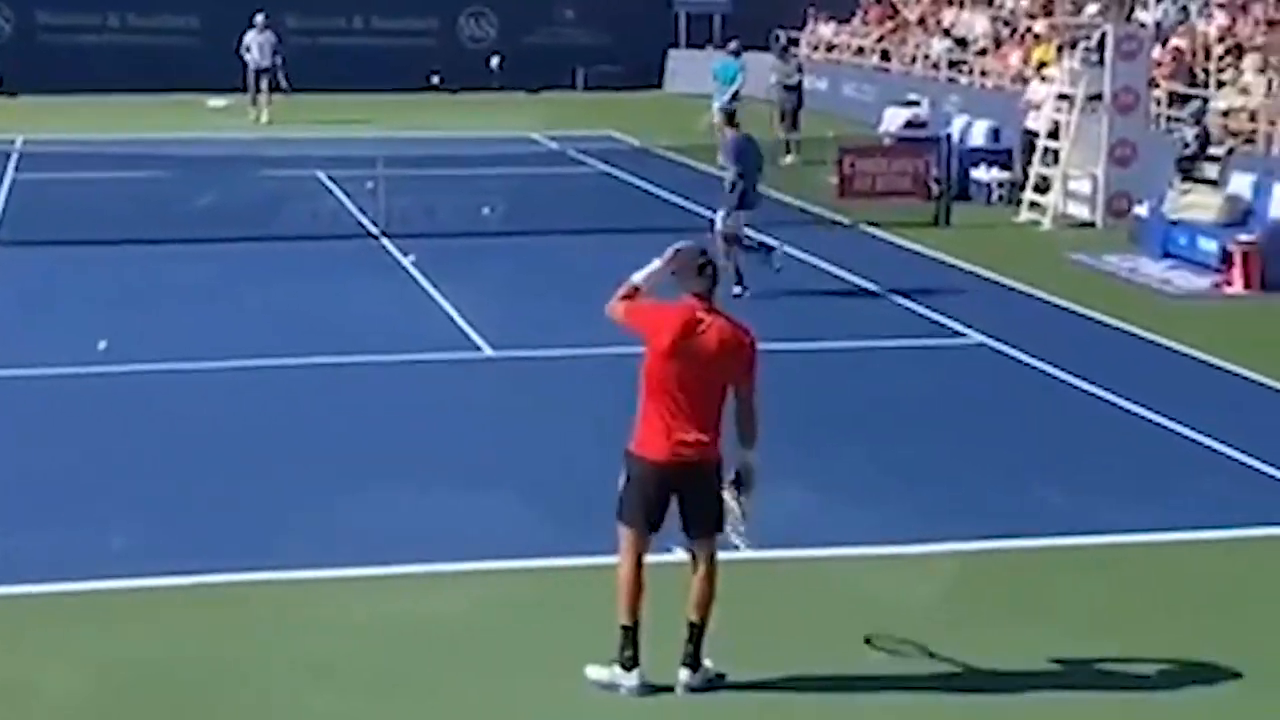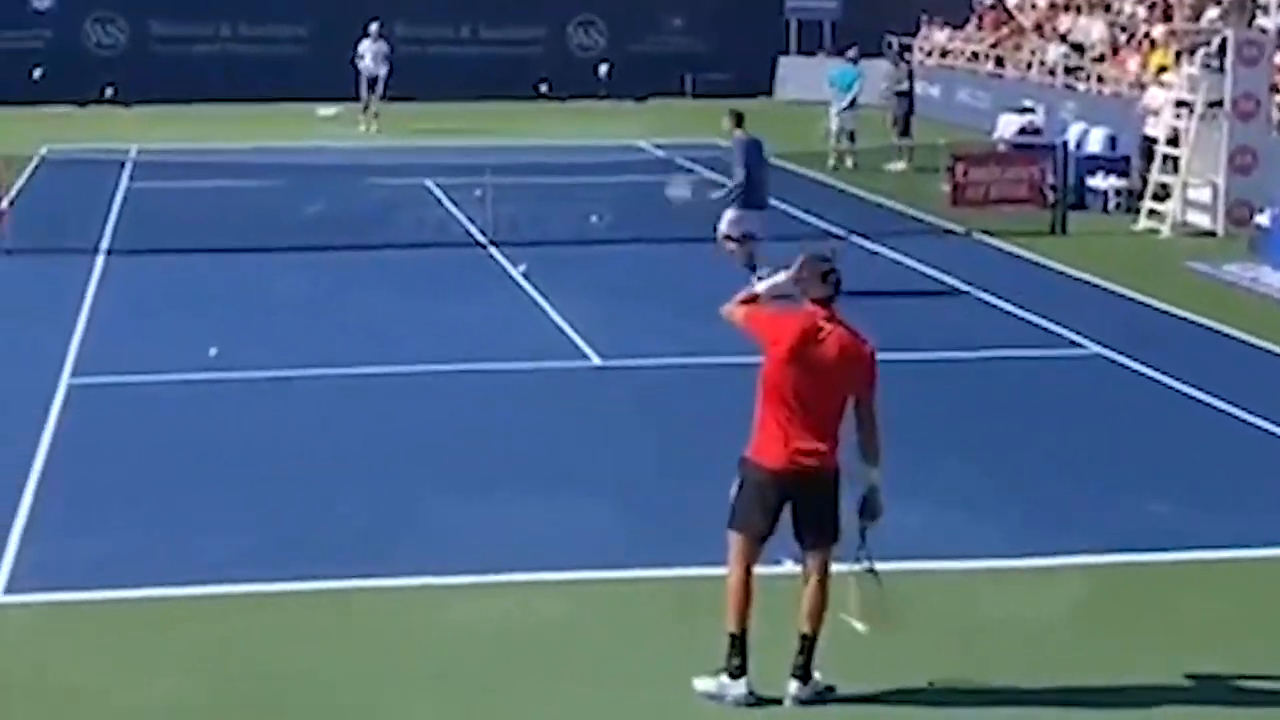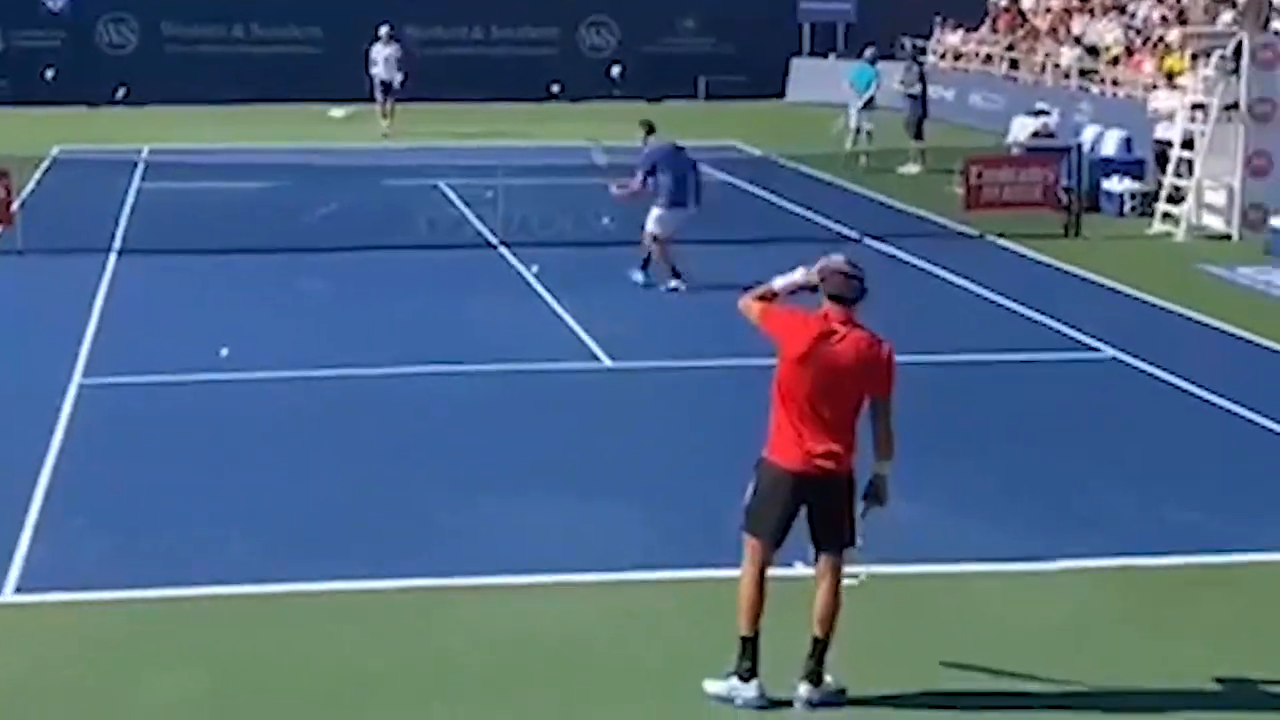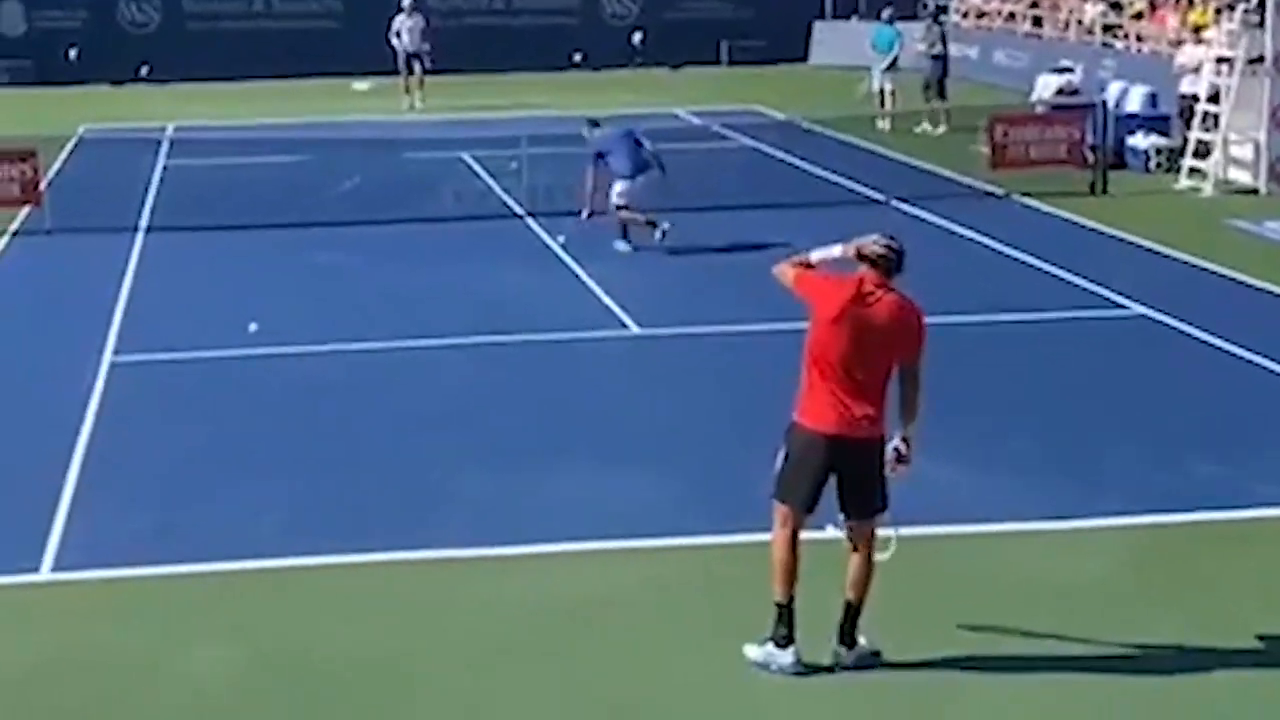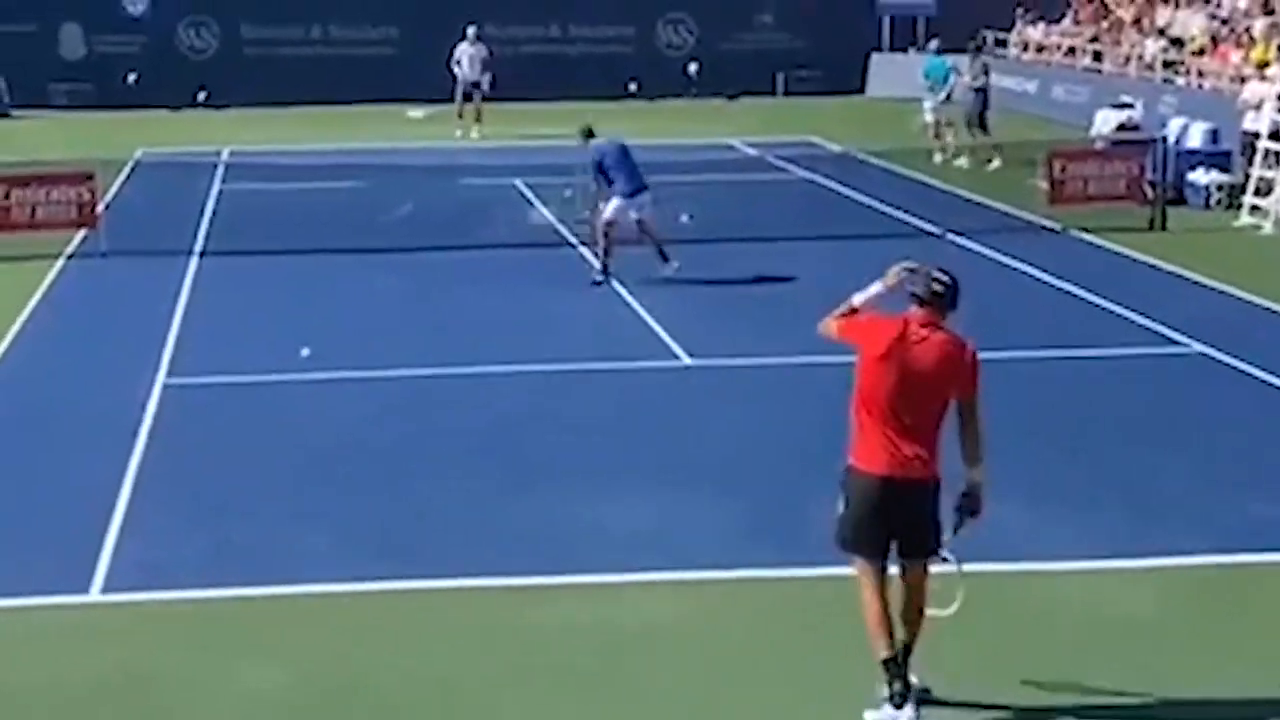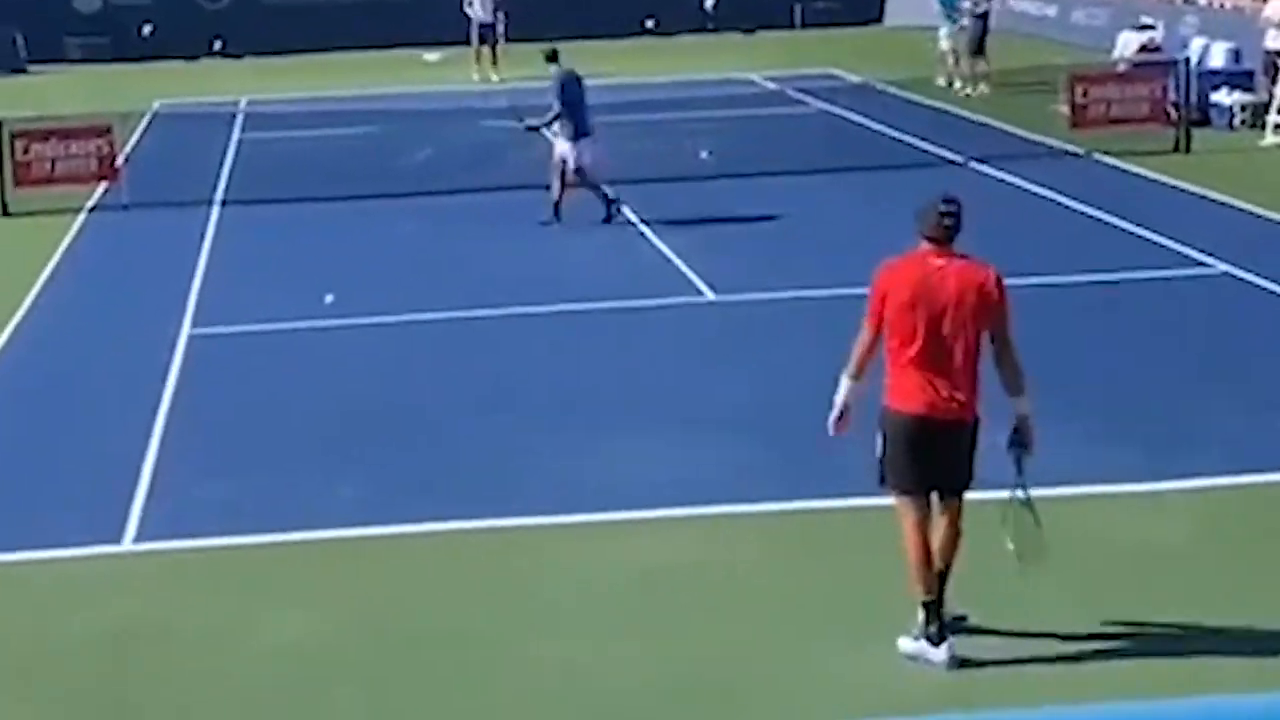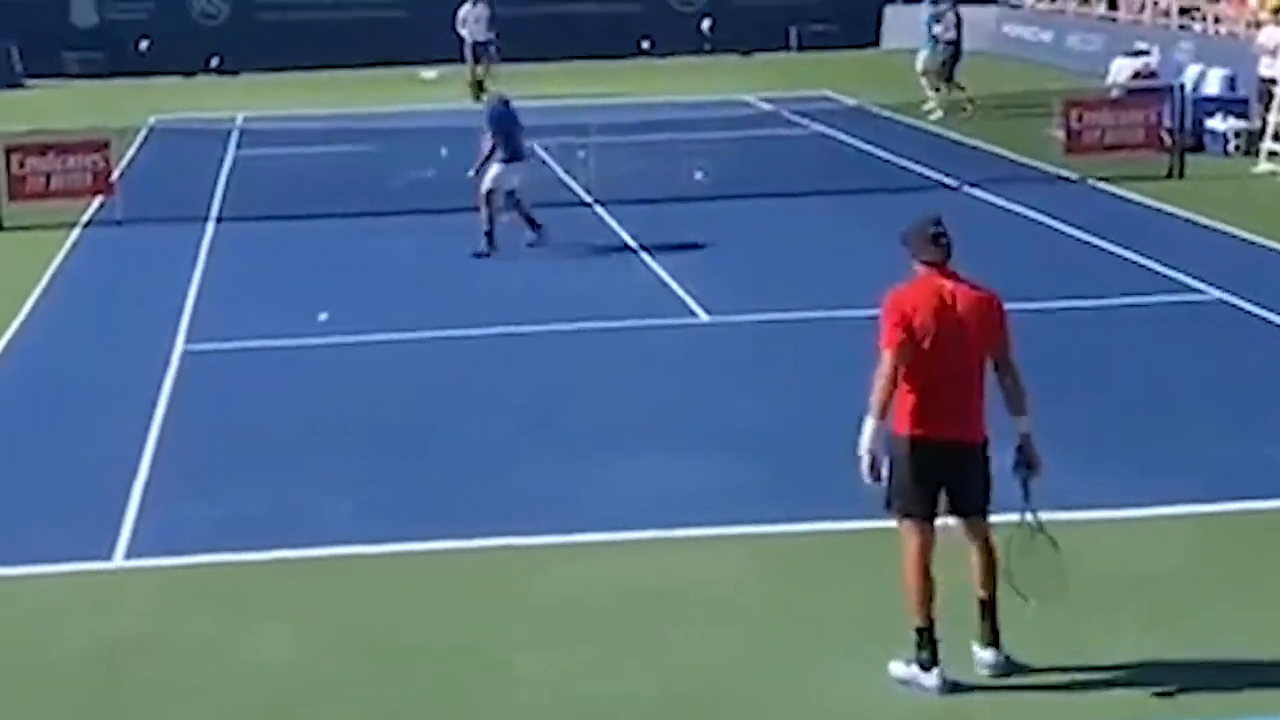
dt=0.4s
person 1, frame 1
left shoulder: (662, 319)
right shoulder: (739, 338)
left elbow: (613, 306)
right elbow: (745, 411)
left wrist: (656, 266)
right wrist: (747, 462)
left hip: (650, 457)
right hip: (703, 462)
left knee: (631, 554)
right knee: (704, 559)
left ankle: (628, 664)
right ankle: (691, 665)
person 1, frame 2
left shoulder: (782, 326)
right shoulder: (858, 349)
left elbow: (730, 309)
right elbow: (866, 424)
left wrist: (780, 279)
right wrist: (873, 484)
left hip: (766, 465)
right hip: (819, 471)
left knee: (740, 561)
right knee: (816, 570)
left ankle: (735, 674)
right ankle: (801, 677)
person 1, frame 3
left shoulder: (797, 328)
right shoulder: (875, 351)
left elbow: (747, 302)
right elbow: (882, 423)
left wrist: (802, 276)
right wrist: (881, 476)
left hip: (782, 466)
right hip: (834, 473)
left knee: (754, 563)
right knee: (829, 572)
left ankle: (746, 676)
right ankle: (812, 679)
person 1, frame 4
left shoulder: (832, 291)
right shoulder: (907, 315)
left elbow: (781, 269)
right elbow: (909, 384)
left wrist: (839, 250)
right wrist: (905, 436)
left hip: (813, 430)
right hip: (865, 438)
left knee: (786, 527)
right knee: (862, 539)
left ankle: (783, 639)
right ankle: (848, 642)
person 1, frame 5
left shoulder: (875, 330)
right shoulder: (960, 353)
left elbow: (828, 325)
right elbow: (969, 426)
left wrist: (877, 287)
right wrist: (974, 483)
left hip: (868, 474)
right hip: (920, 479)
left knee: (871, 581)
right knee: (914, 580)
right ankle: (898, 677)
person 1, frame 6
left shoulder: (891, 275)
right shoulder: (984, 279)
left elbow: (865, 346)
right elbow: (1004, 354)
left wrist: (843, 397)
right wrist: (1022, 414)
left hip: (905, 412)
right hip: (958, 415)
left knee: (914, 518)
right knee: (950, 510)
left ankle: (933, 634)
right ankle: (936, 608)
person 1, frame 7
left shoulder: (903, 300)
right shoulder: (986, 301)
left elbow: (889, 373)
right elbow: (1008, 375)
left wrist: (868, 437)
right wrist: (1025, 436)
left hip: (917, 438)
right hip: (969, 438)
left knee: (917, 543)
right knee: (979, 535)
left ankle: (926, 661)
right ankle: (989, 645)
